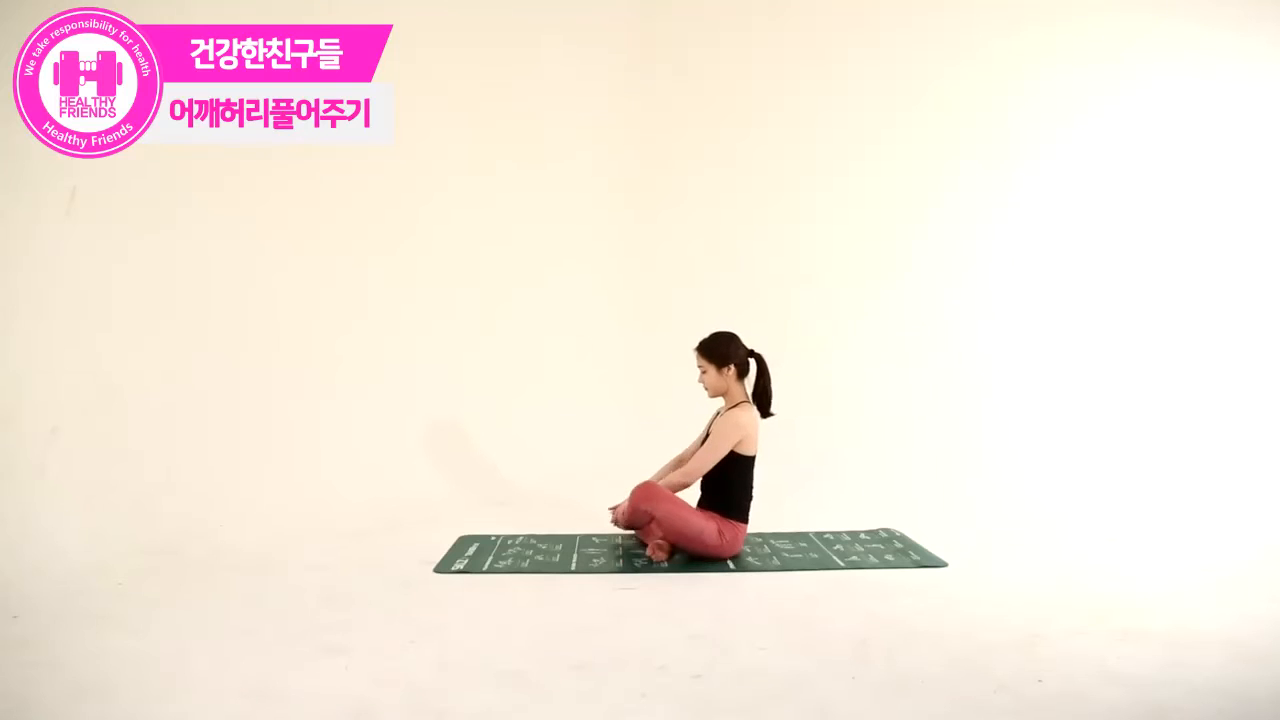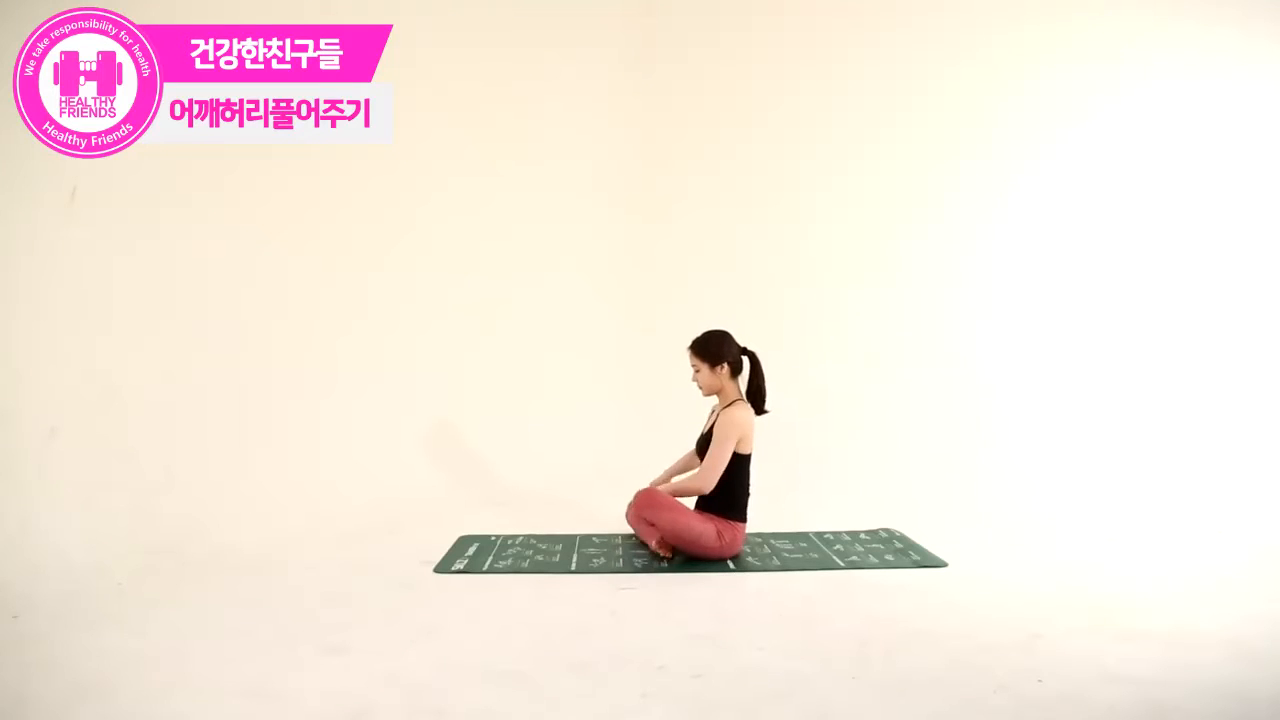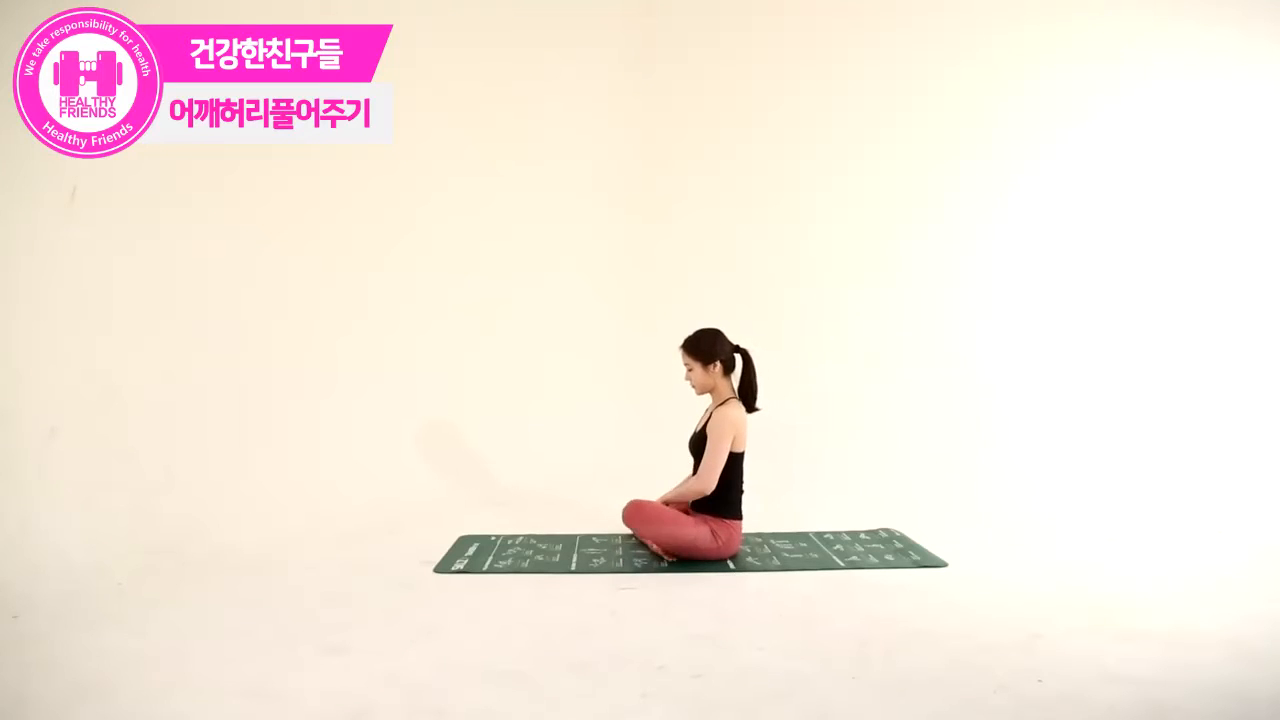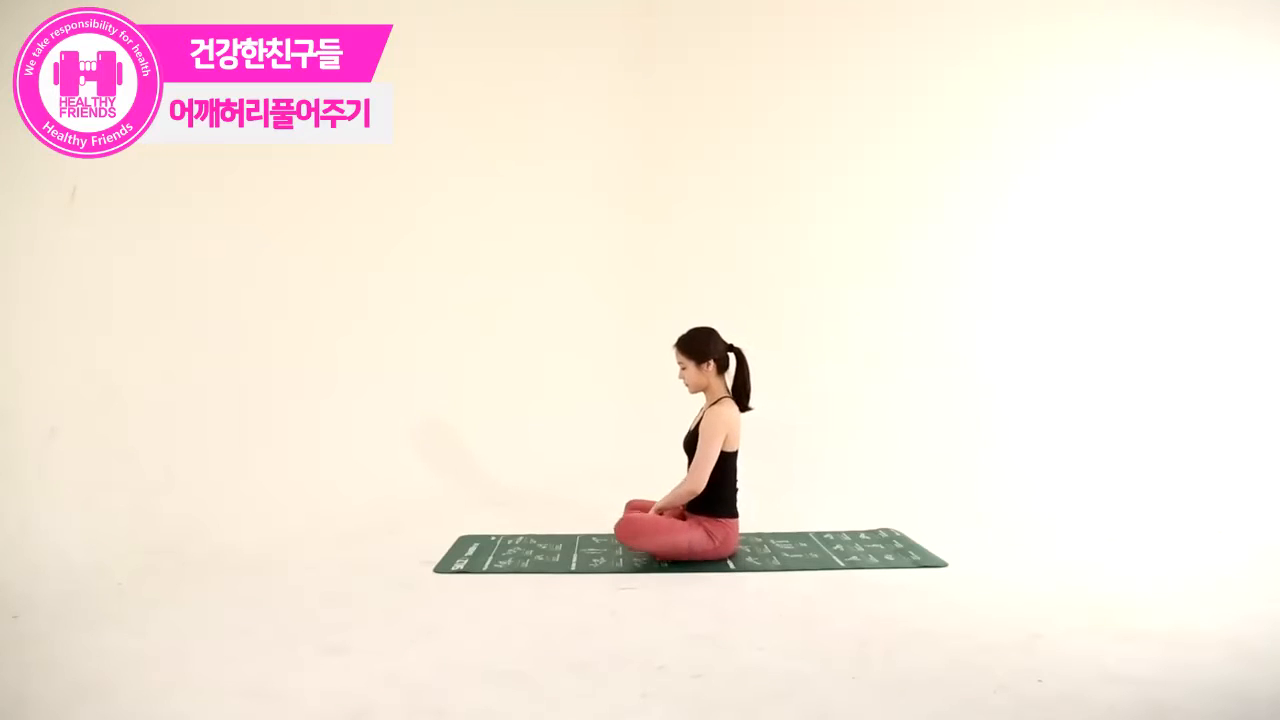
dt=0.2s
person 1, frame 1
left shoulder: (738, 418)
right shoulder: (726, 413)
left elbow: (687, 476)
right elbow: (683, 459)
left wrist: (634, 500)
right wrist: (633, 502)
left hip: (723, 532)
right hip: (709, 522)
left knee: (644, 495)
right knee: (638, 510)
person 1, frame 2
left shoulder: (735, 416)
right shoulder: (721, 411)
left elbow: (704, 483)
right elbow: (698, 455)
left wrist: (660, 489)
right wrist: (658, 481)
left hip: (722, 533)
right hip: (708, 523)
left knee: (645, 501)
right knee: (636, 509)
person 1, frame 3
left shoulder: (727, 414)
right shoulder: (717, 409)
left elbow: (705, 484)
left wrist: (665, 498)
right wrist: (672, 497)
left hip: (718, 532)
right hip: (703, 521)
left knee: (635, 512)
right knee: (639, 511)
person 1, frame 4
left shoulder: (719, 414)
right shoulder: (714, 408)
left elbow: (695, 485)
left wrist: (660, 506)
right wrist: (666, 506)
left hip: (715, 531)
right hip: (699, 519)
left knee: (627, 529)
right knee: (633, 509)
